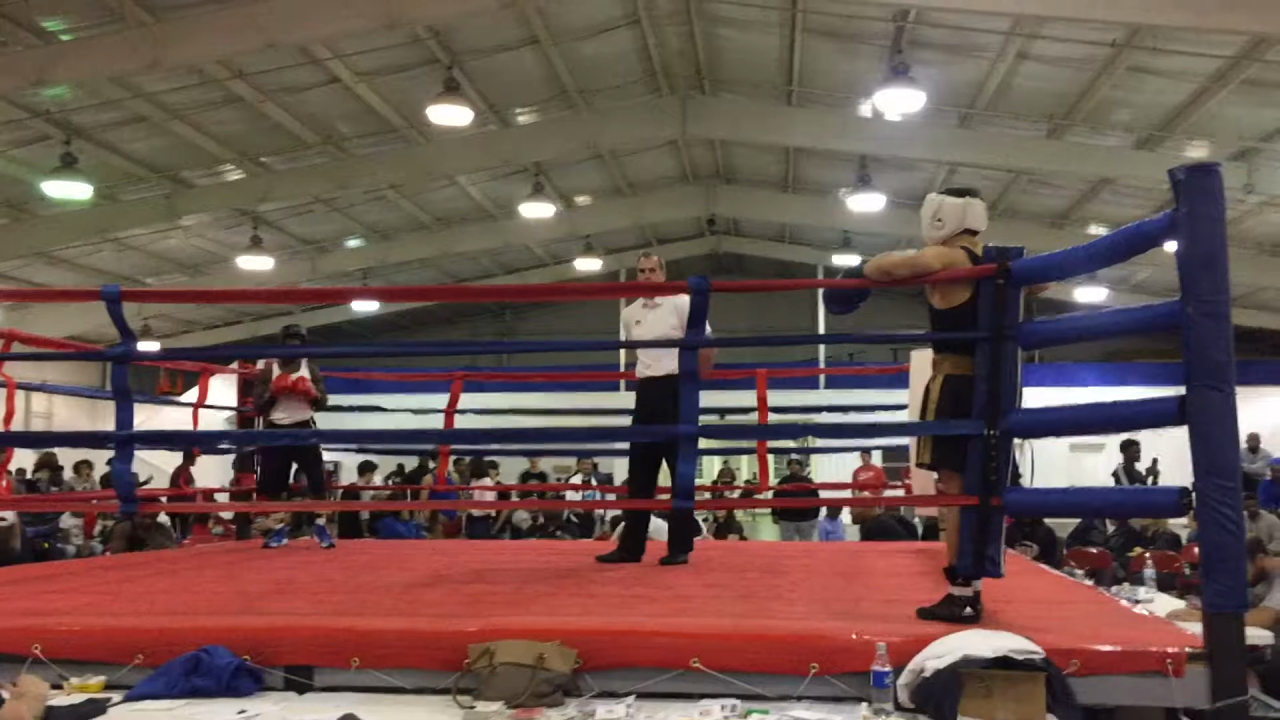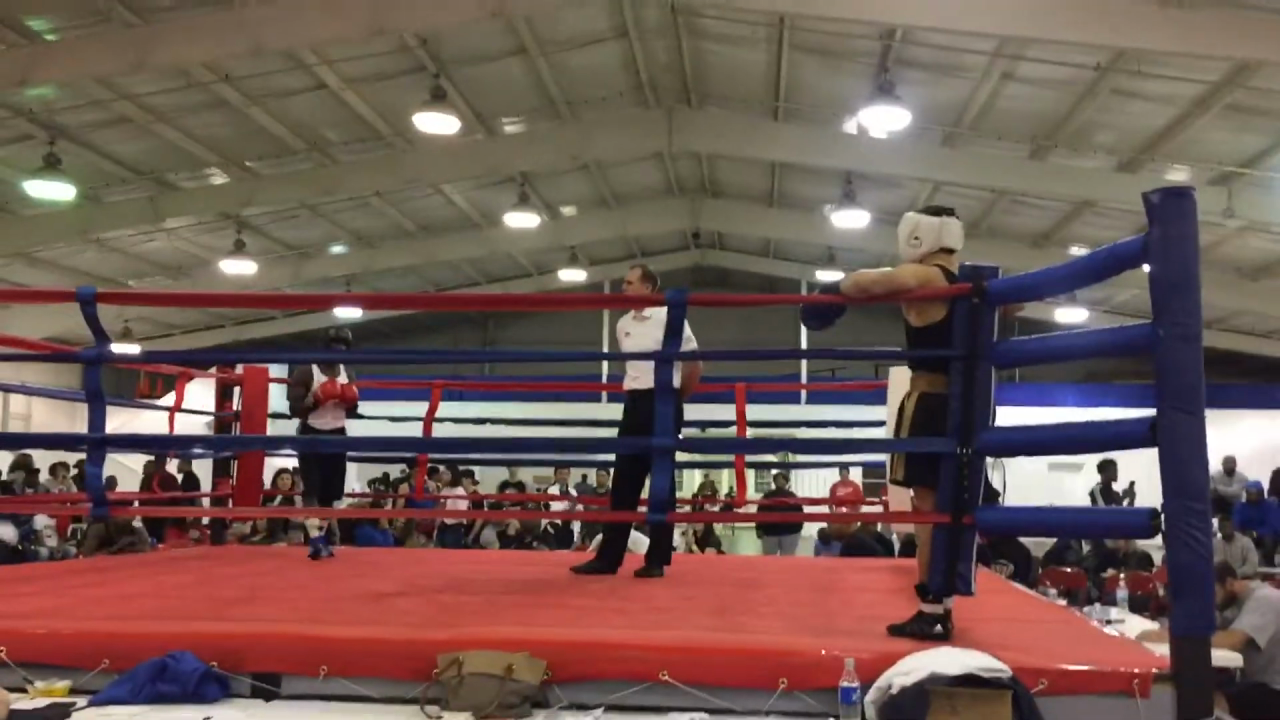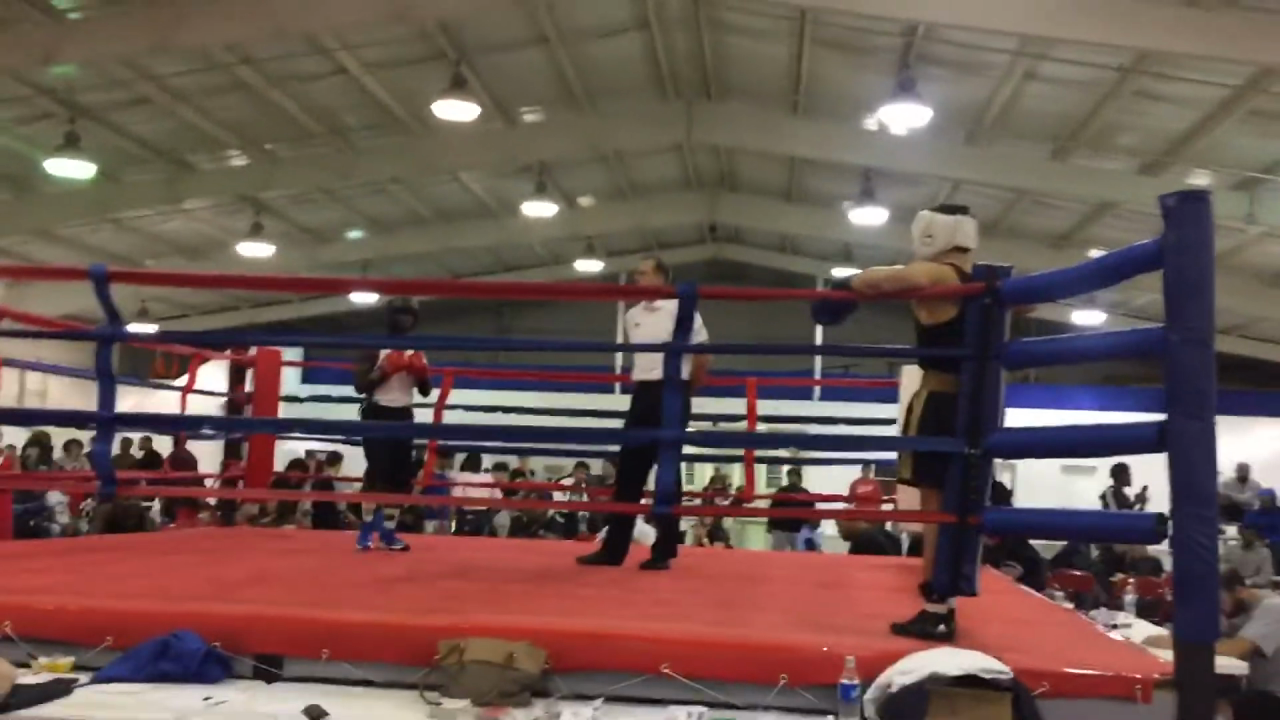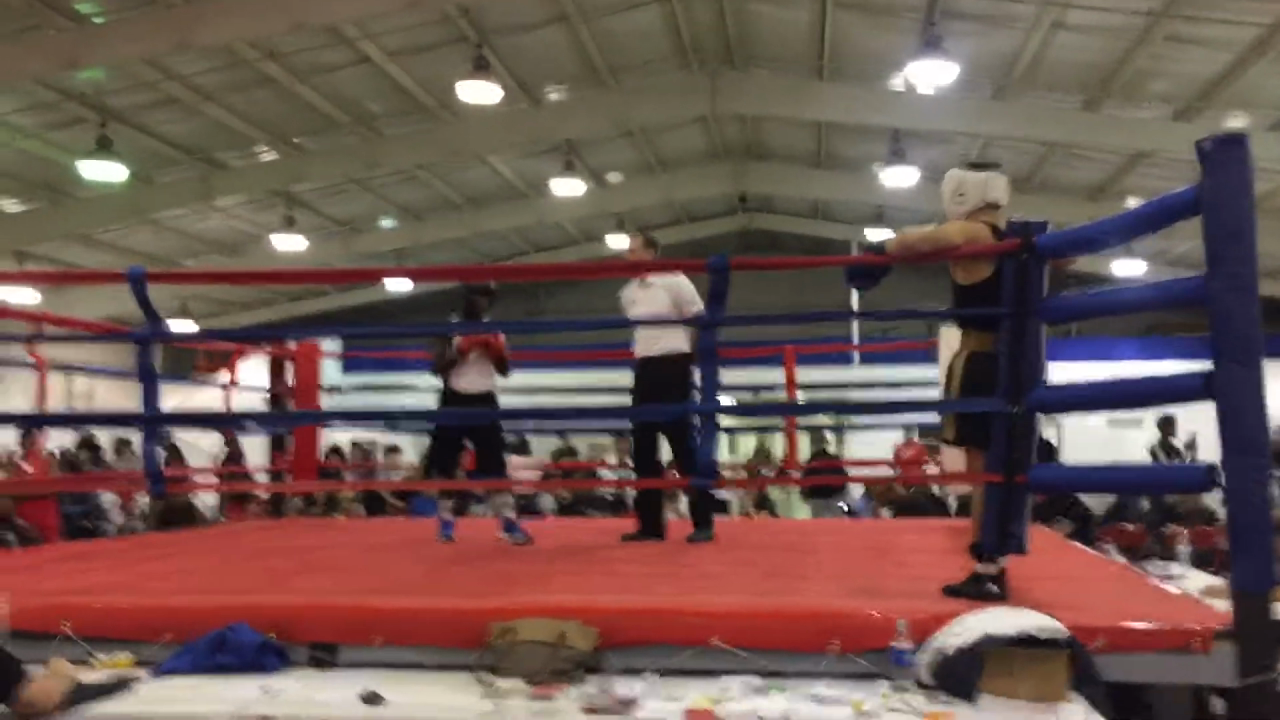
dt=1s
person 1, frame 1
left shoulder: (944, 260)
left elbow: (877, 268)
right elbow: (1038, 279)
left wrist: (854, 277)
left hip: (954, 384)
left knee: (953, 484)
left ankle: (961, 595)
right ankle: (970, 588)
person 1, frame 2
left shoulder: (920, 278)
left elbow: (861, 283)
left wrist: (834, 292)
left hip: (928, 402)
left knee: (926, 502)
left ankle: (931, 612)
right ankle: (939, 606)
person 1, frame 3
left shoulder: (932, 276)
left elbow: (871, 281)
left wrist: (842, 290)
left hip: (938, 401)
left knee: (935, 503)
left ankle: (935, 611)
right ankle: (943, 605)
person 1, frame 4
left shoulder: (966, 234)
left elbow: (902, 243)
left wrist: (881, 252)
left hip: (979, 362)
left knee: (981, 464)
left ankle: (987, 572)
right ankle: (996, 566)
person 2, frame 1
left shoulder: (682, 304)
right shoulder: (630, 313)
left elbow: (706, 349)
left hip: (675, 391)
right hip: (646, 392)
left knee: (680, 468)
right knee: (640, 469)
left ankle: (680, 547)
right ankle: (631, 546)
person 2, frame 2
left shoulder: (668, 317)
right shoulder: (623, 325)
left elbow: (694, 365)
left wrist: (674, 398)
right wrist: (635, 391)
left hip: (661, 404)
right hip: (634, 404)
right knee: (624, 480)
left ankle: (657, 560)
right ankle: (608, 557)
person 2, frame 3
left shoulder: (680, 309)
right shoulder: (633, 315)
left elbow: (702, 356)
left wrist: (683, 390)
right wrist: (641, 385)
right hip: (642, 395)
right knee: (628, 469)
left ankle: (663, 551)
right ankle: (613, 548)
person 2, frame 4
left shoulder: (674, 282)
right shoulder: (628, 293)
left wrist: (687, 358)
right wrist: (640, 355)
left hip: (672, 366)
right hip: (644, 370)
left knee: (682, 443)
right knee: (643, 446)
left ankle: (703, 522)
right ankle: (650, 523)
person 3, frame 1
left shoulder: (311, 370)
right shoulder: (268, 371)
left elbow: (323, 403)
right elbow: (258, 408)
left wrist: (312, 393)
right wrist: (272, 392)
left hip: (303, 428)
right hip: (276, 430)
left knee: (317, 481)
right knee: (273, 485)
left ankle: (321, 530)
right ankle: (279, 531)
person 3, frame 2
left shoulder: (347, 374)
right shoulder: (305, 373)
left elbow: (352, 410)
right elbow: (294, 410)
left wrist: (351, 401)
right wrist: (317, 399)
left hip: (337, 436)
right hip: (311, 435)
left knee: (329, 493)
right knee: (312, 489)
left ankle: (322, 540)
right ankle: (314, 541)
person 3, frame 3
left shoulder: (415, 351)
right shoulder: (374, 348)
left elbow: (425, 391)
right elbow: (360, 386)
left wrist: (421, 373)
right wrist: (385, 369)
left hip: (403, 416)
right hip: (377, 414)
left knee: (401, 477)
right knee: (378, 473)
left ankle: (388, 530)
right ankle: (366, 530)
person 3, frame 4
left shoulder: (494, 330)
left elbow: (504, 370)
right elbow: (438, 368)
left wrist: (498, 351)
right wrist: (462, 348)
left hip: (484, 401)
right hip: (454, 401)
left knee: (495, 462)
right knee: (445, 464)
left ankle: (510, 523)
right ankle: (446, 521)
